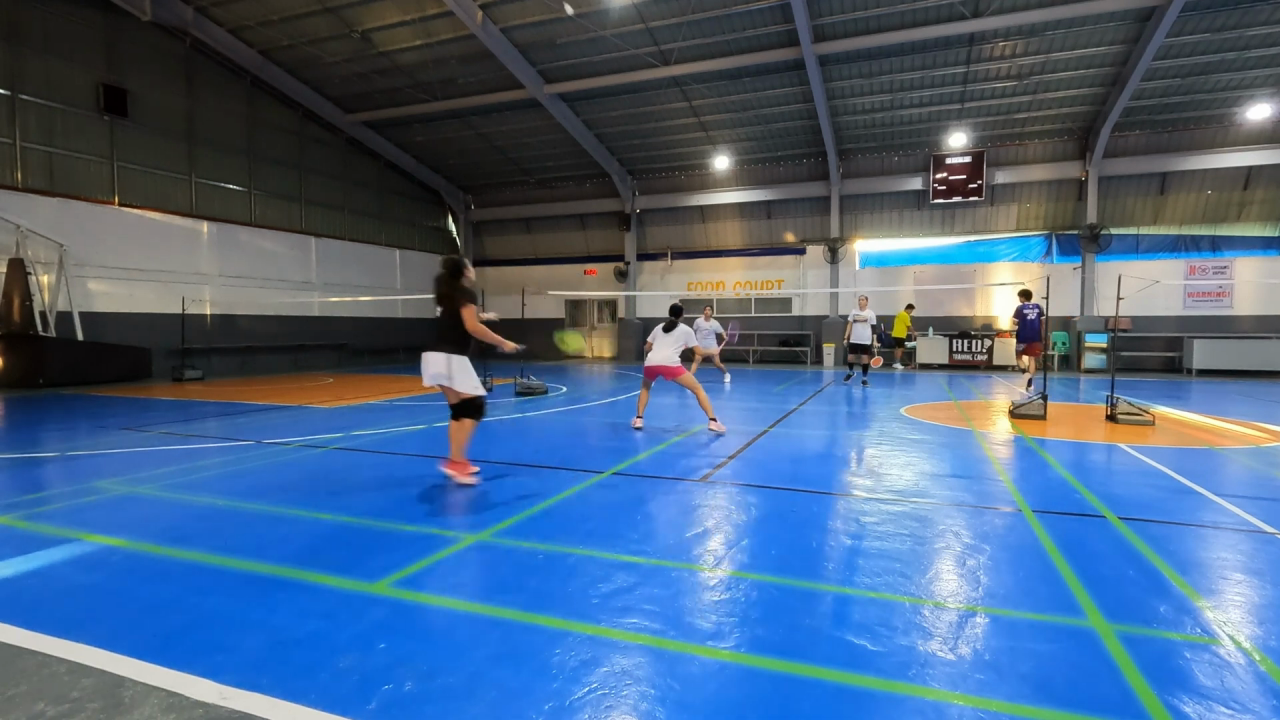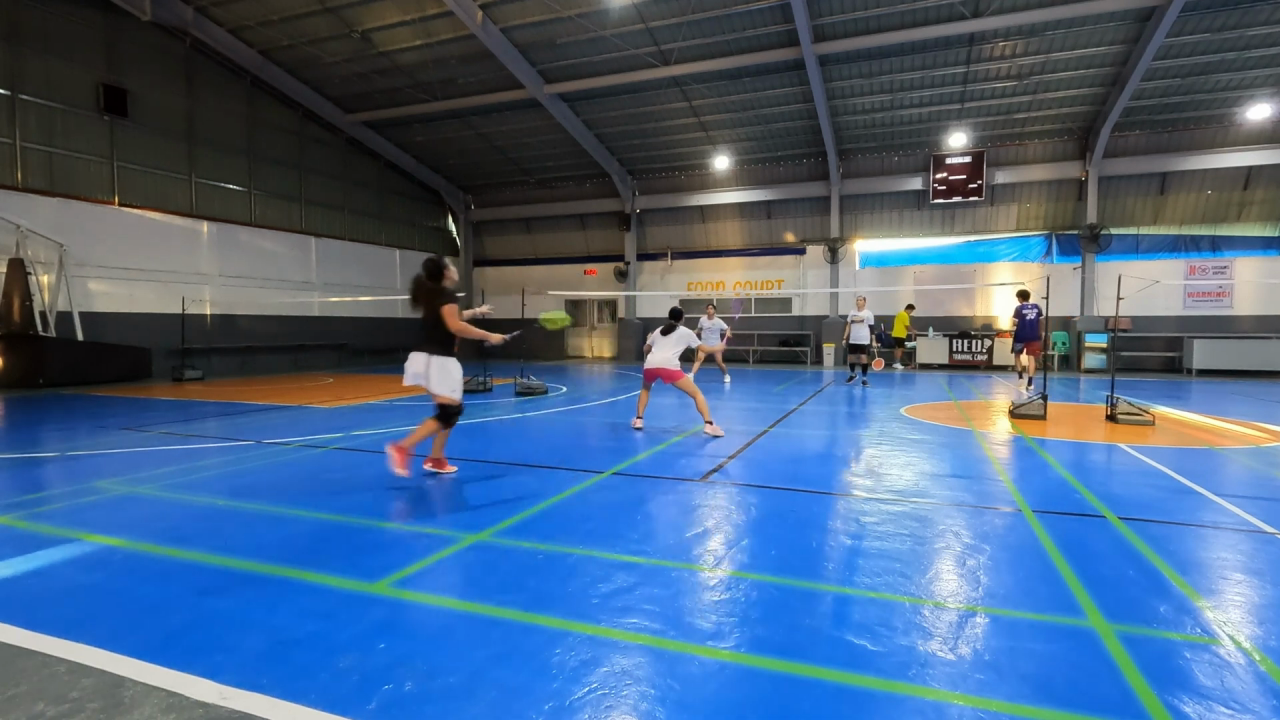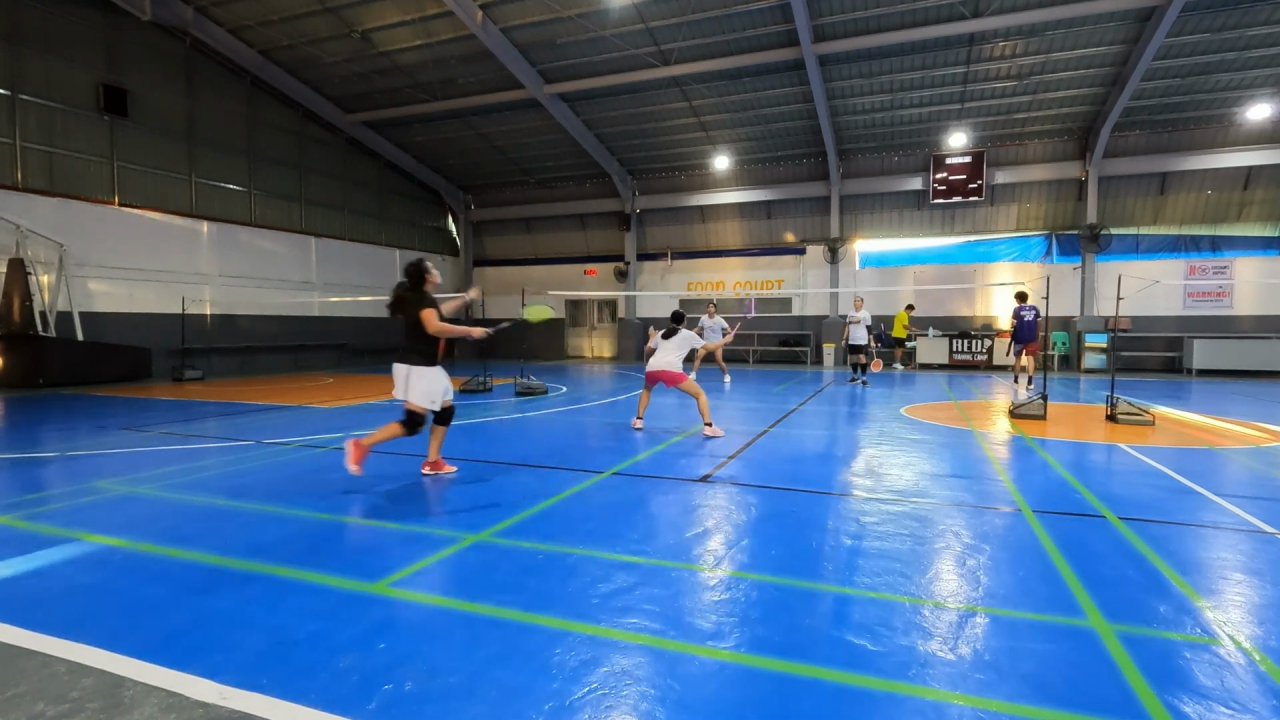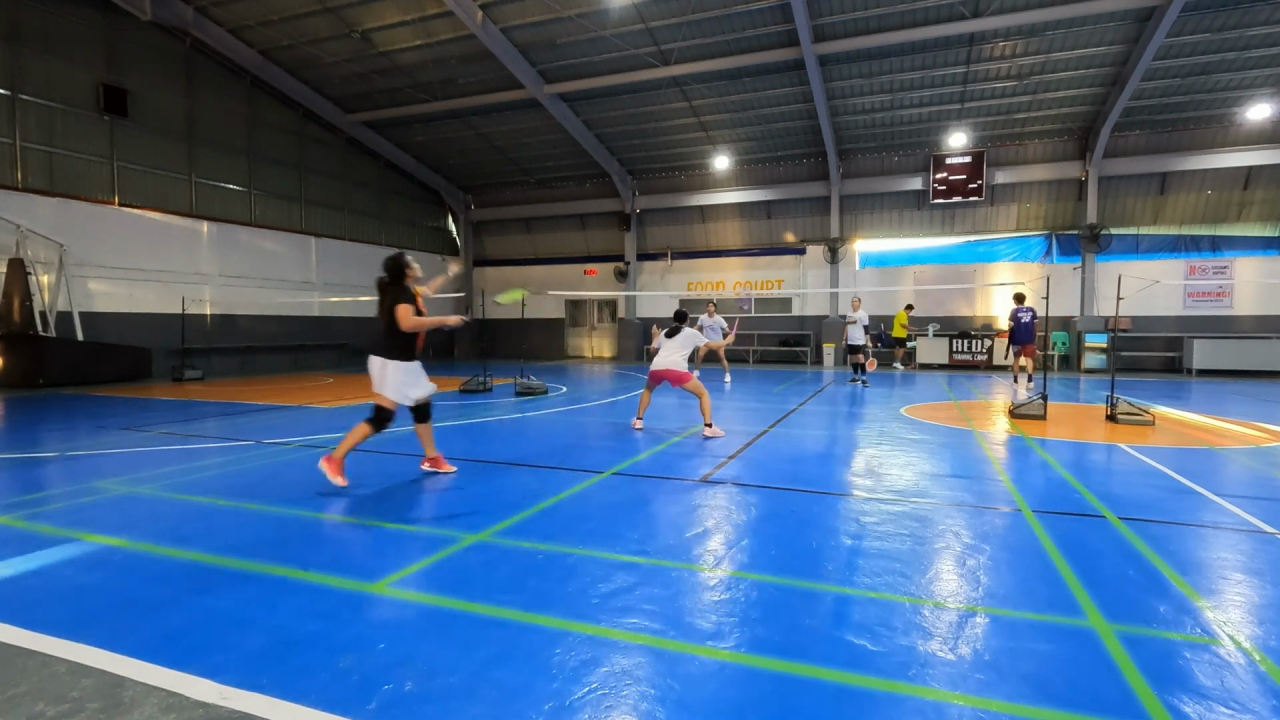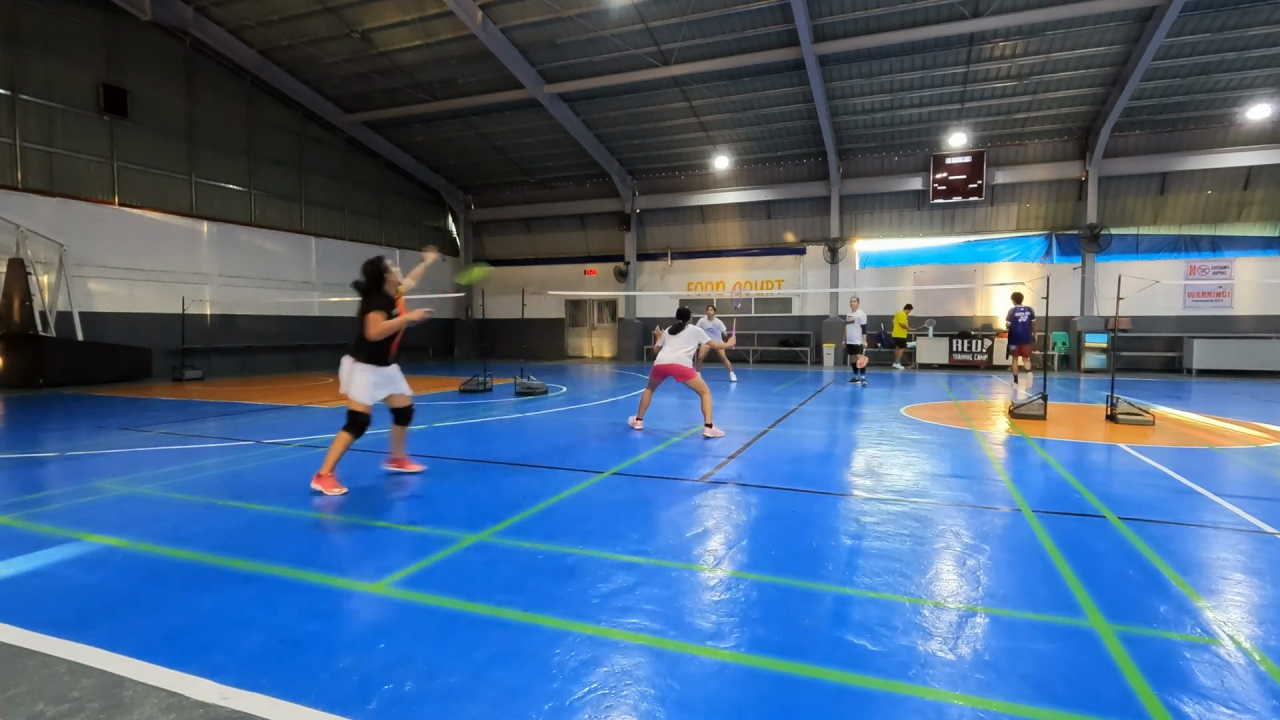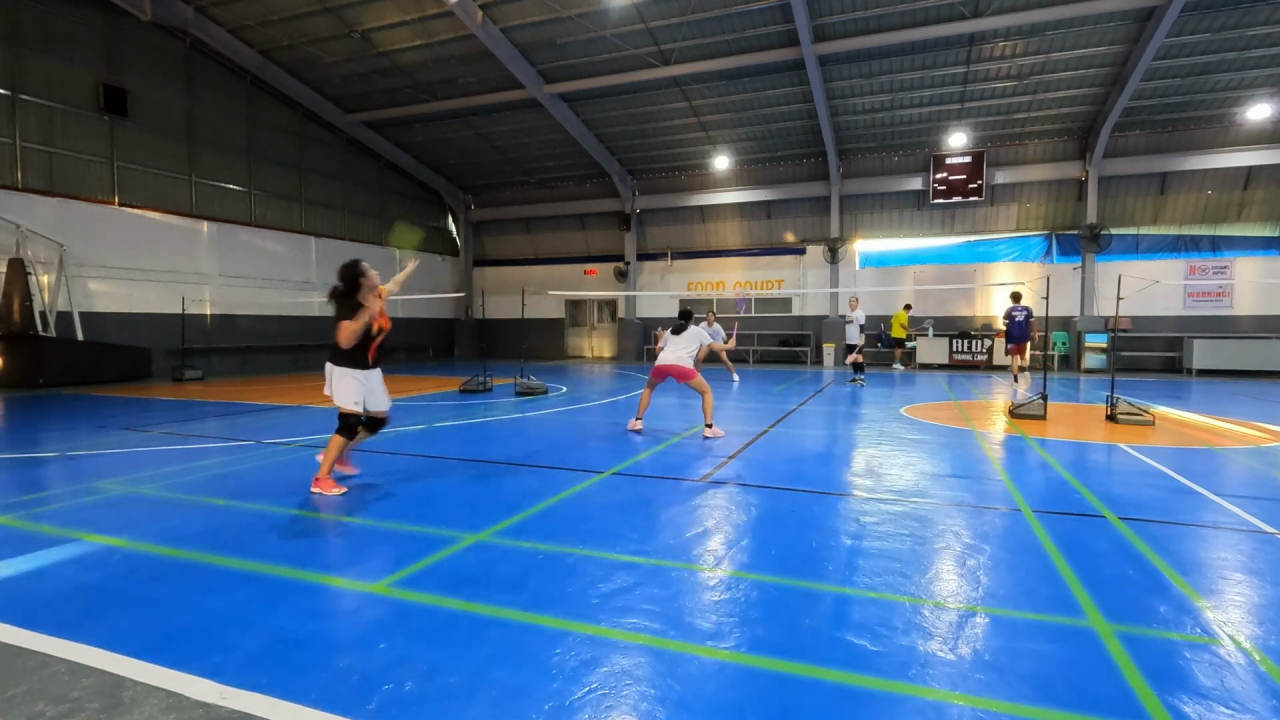
dt=0.1s
person 1, frame 1
left shoulder: (447, 293)
right shoulder: (465, 293)
right elbow: (472, 326)
left wrist: (481, 317)
right wrist: (503, 343)
left hip: (436, 357)
right hip: (451, 358)
left knee: (460, 409)
right knee: (475, 407)
left ankle: (455, 461)
right ankle: (458, 462)
person 1, frame 2
left shoulder: (436, 293)
right shoulder: (444, 293)
right elbow: (455, 326)
left wrist: (477, 312)
right wrist: (488, 336)
left hip: (431, 358)
right hip: (436, 360)
left knee: (451, 410)
right knee: (448, 415)
left ankle: (435, 459)
right ankle: (402, 449)
person 1, frame 3
left shoulder: (421, 299)
right shoulder: (423, 298)
left elbow: (440, 311)
right elbow: (435, 328)
left wrist: (466, 298)
right wrist: (470, 331)
left hip: (426, 367)
right hip: (417, 368)
left knee: (446, 412)
right knee: (413, 424)
left ankle: (433, 461)
right ankle: (360, 445)
person 1, frame 4
left shoulder: (409, 292)
right shoulder: (400, 294)
left elbow: (428, 290)
right elbow: (408, 324)
left wrist: (449, 275)
right wrist: (445, 320)
left hip: (408, 363)
right hip: (390, 363)
left knee: (423, 408)
right knee: (382, 418)
left ankle: (432, 458)
right ankle: (334, 460)
person 1, frame 5
left shoulder: (392, 295)
right shoulder: (377, 300)
right elbow: (374, 333)
left wrist: (427, 262)
right wrist: (408, 317)
left hip: (384, 366)
right hip: (363, 366)
left knee: (405, 409)
right knee: (358, 423)
left ankle: (397, 459)
right ankle: (324, 475)
person 1, frame 6
left shoulder: (377, 295)
right shoulder: (349, 308)
left elbow: (392, 285)
right elbow: (345, 342)
left wrist: (409, 269)
right wrist: (366, 316)
left hip: (368, 370)
right hip: (346, 371)
left knee: (379, 419)
right knee: (350, 424)
left ankle: (337, 458)
right ankle: (321, 479)
